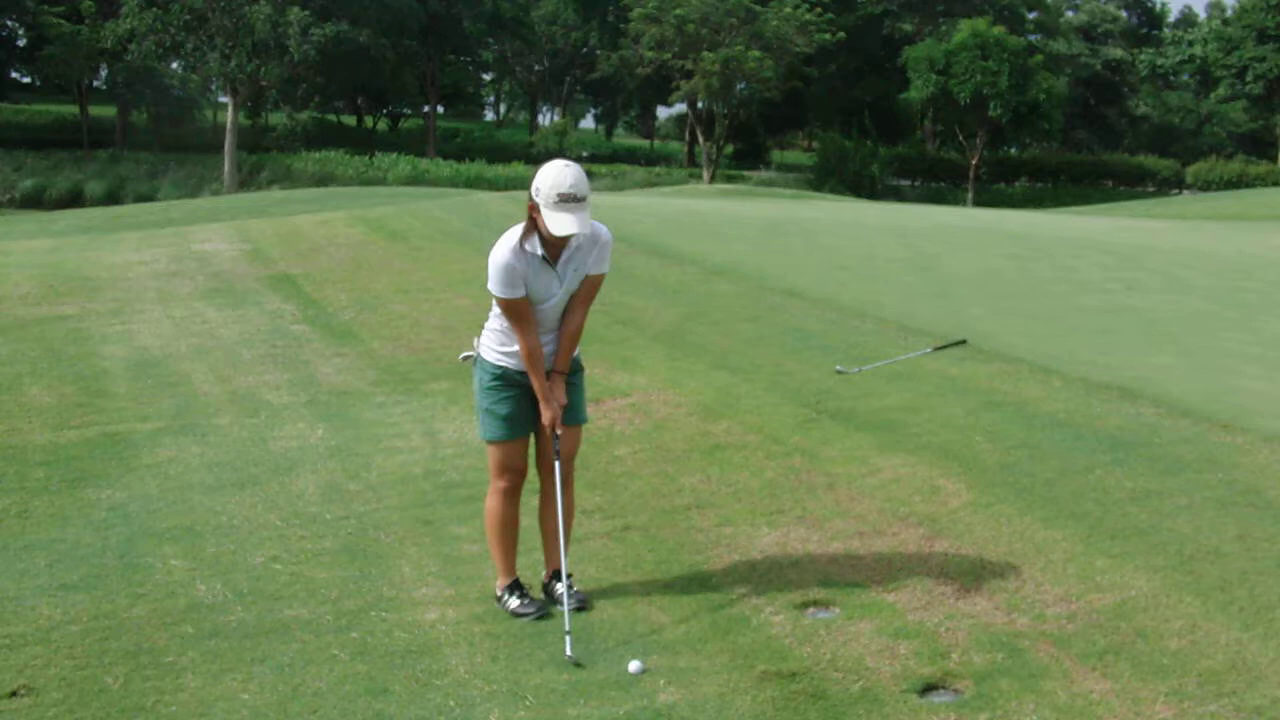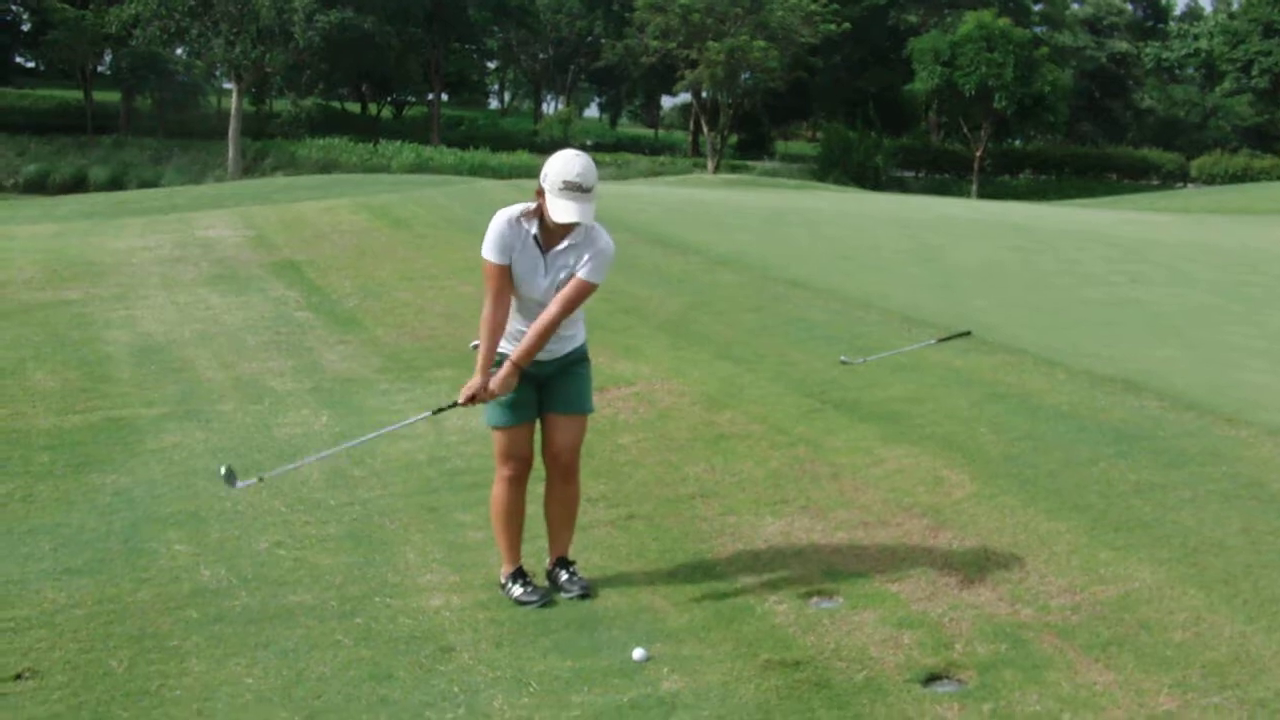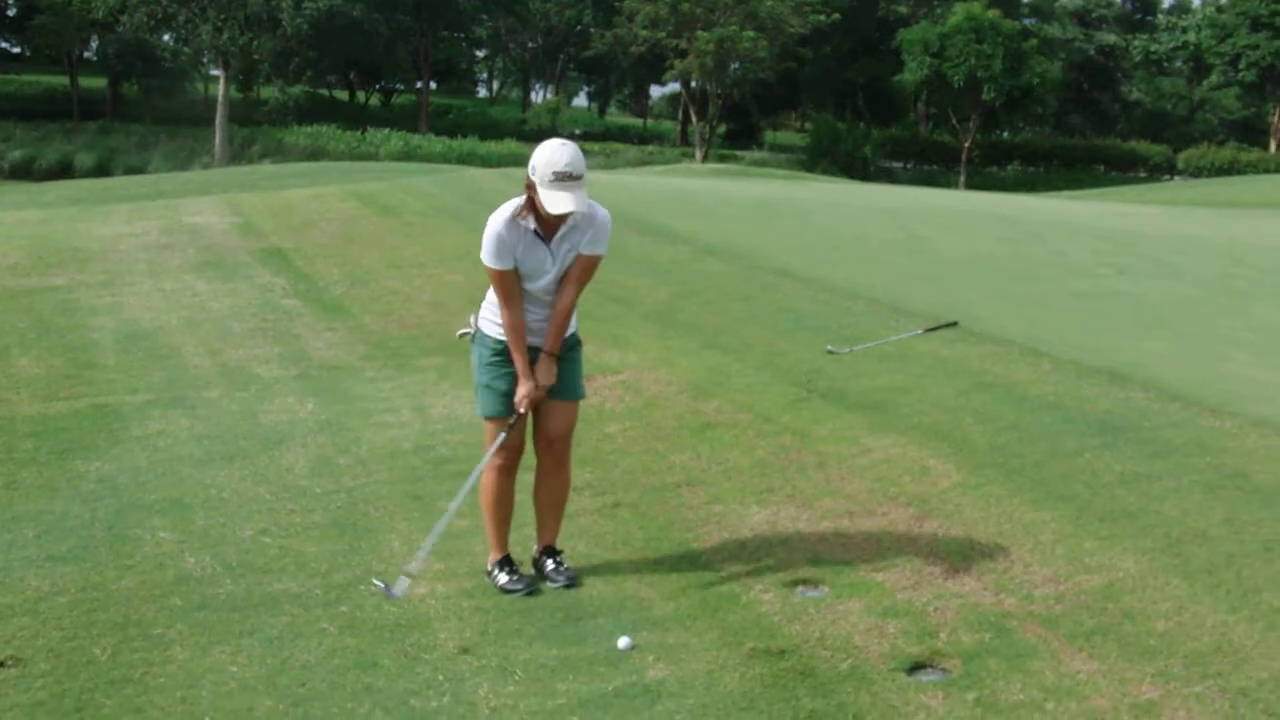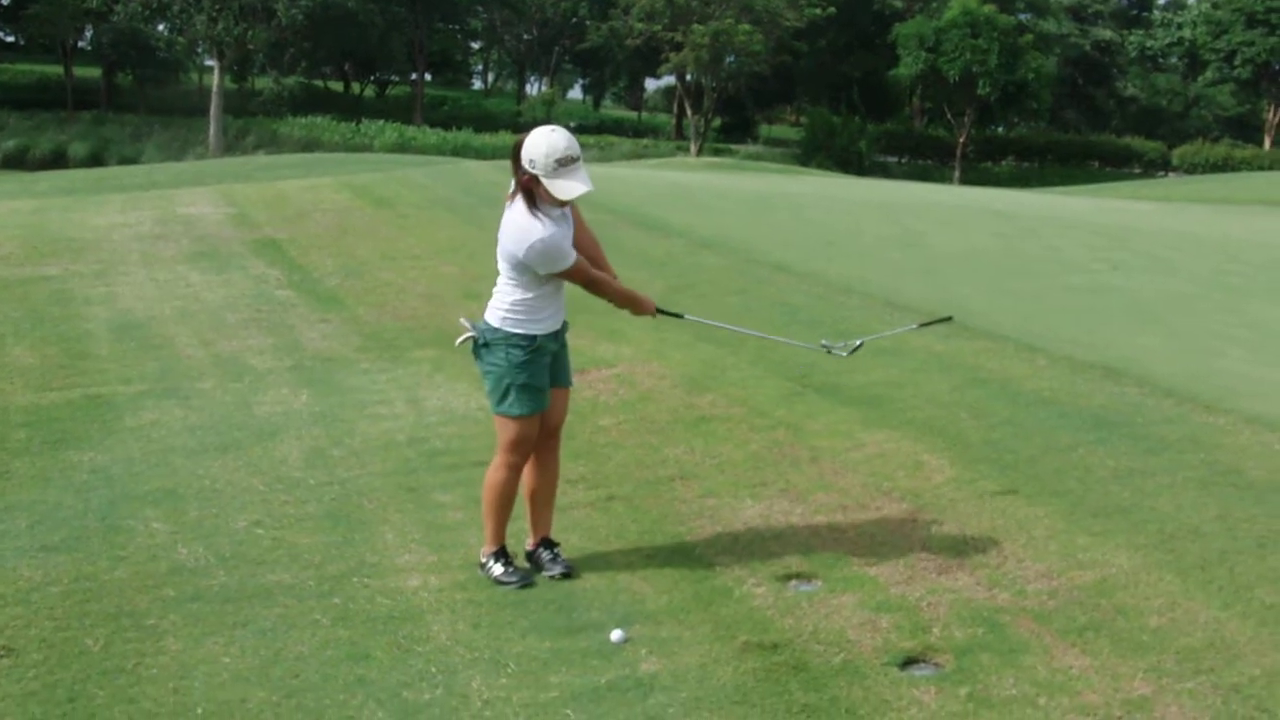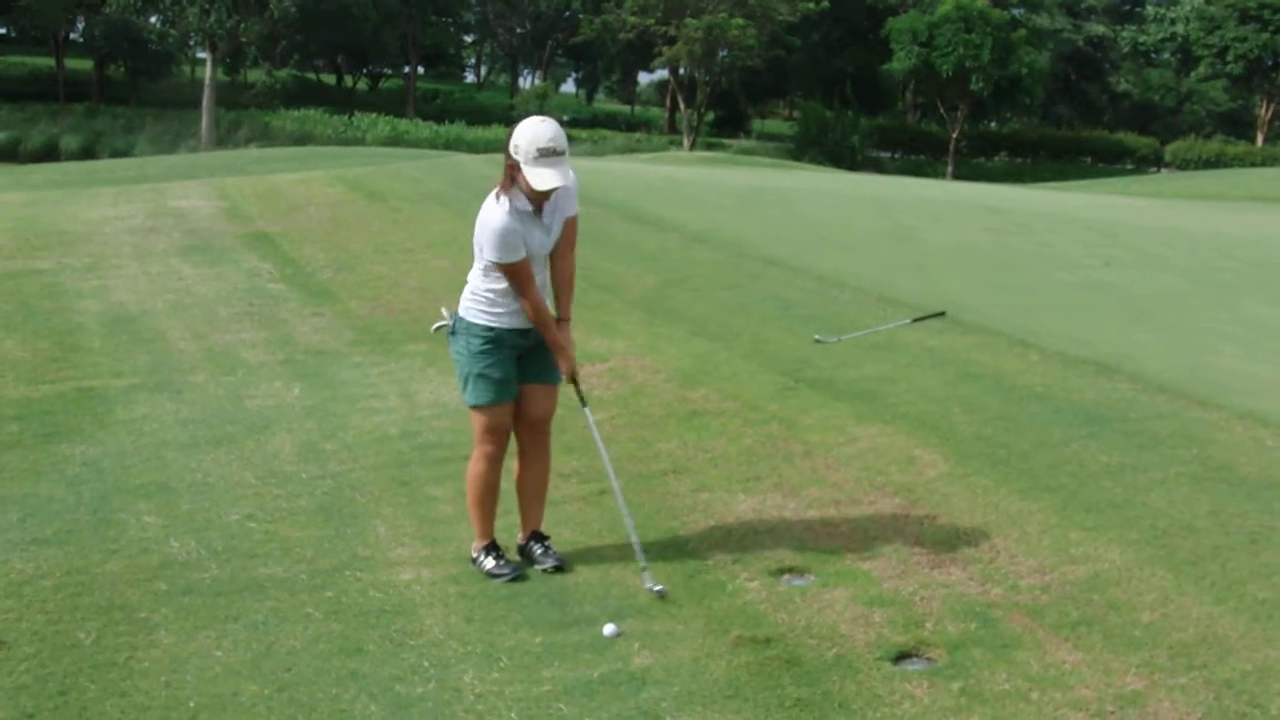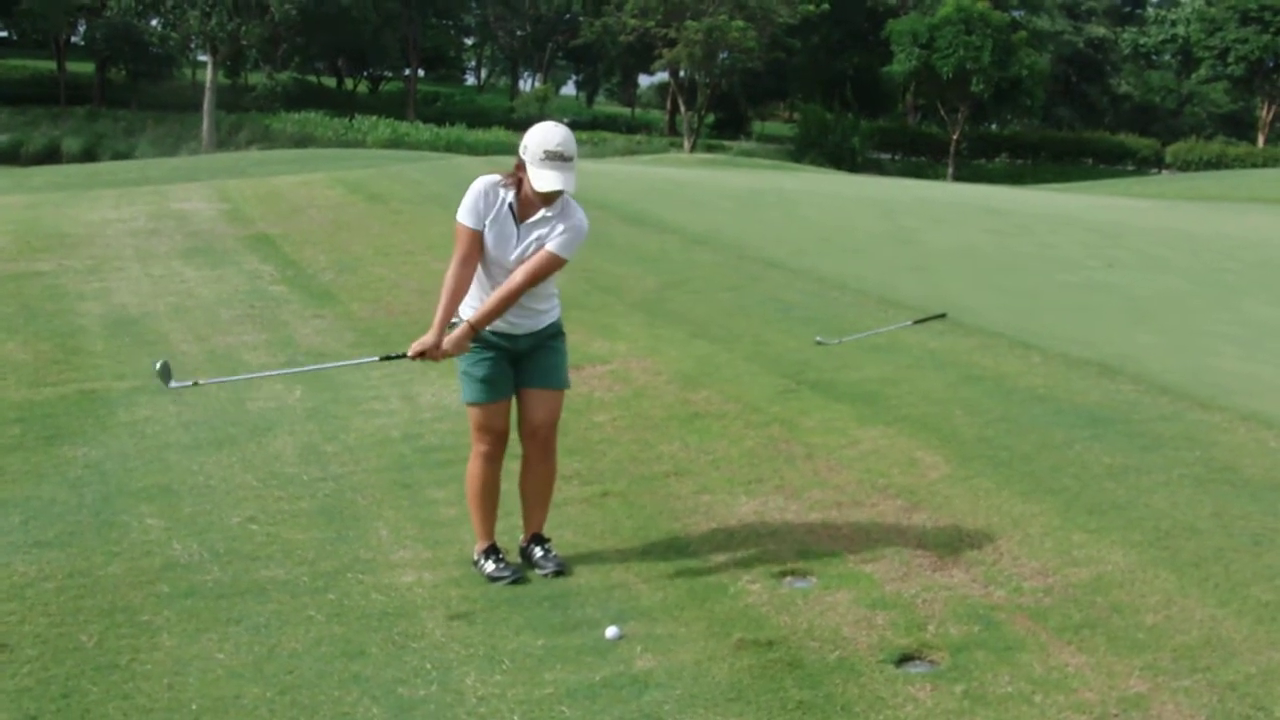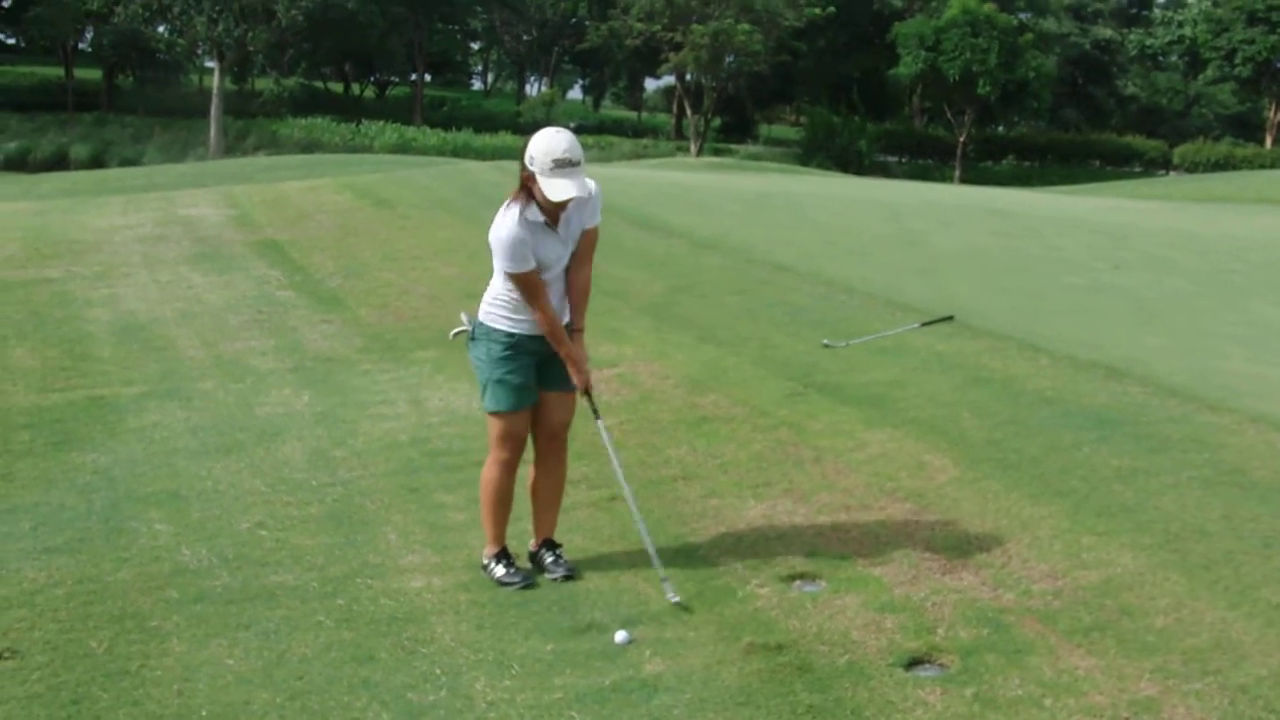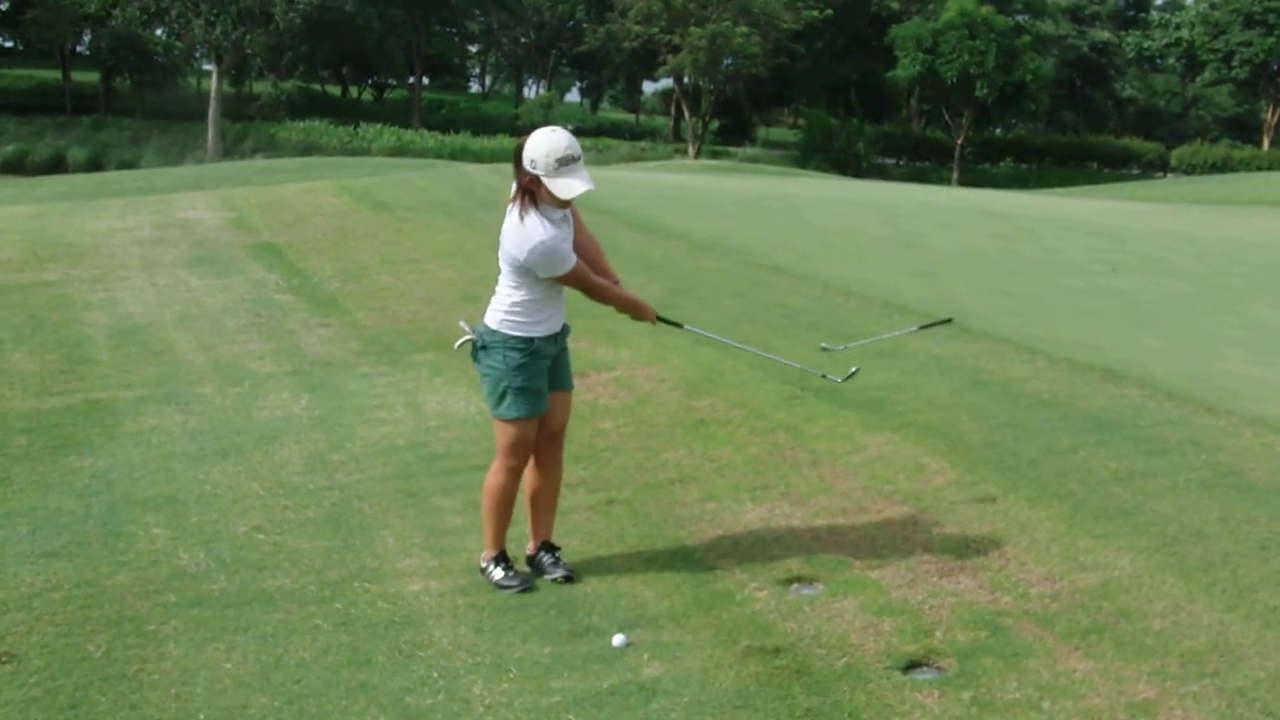
dt=0.4s
person 1, frame 1
left shoulder: (598, 240)
right shoulder: (508, 255)
left elbow: (575, 315)
right elbow: (526, 334)
left wrist: (559, 378)
right wrist: (543, 398)
left hip: (562, 366)
right hip: (505, 370)
left knee: (560, 471)
right knee: (508, 478)
left ankle: (555, 574)
right ankle: (506, 583)
person 1, frame 2
left shoulder: (598, 246)
right shoulder: (508, 224)
left elbow: (556, 316)
right elbow: (496, 303)
left wrist: (509, 373)
right wrist: (482, 370)
left hip: (567, 360)
right hip: (507, 357)
left knee: (565, 463)
right knee: (513, 467)
left ankle: (560, 562)
right ankle: (511, 571)
person 1, frame 3
left shoulder: (596, 221)
right shoulder: (502, 227)
left elbow: (567, 298)
right elbow: (510, 308)
left wrist: (549, 359)
right wrist: (522, 375)
left hip: (557, 342)
right hip: (502, 346)
left knee: (556, 448)
right knee: (505, 454)
left ankle: (547, 550)
right ankle: (498, 559)
person 1, frame 4
left shoulder: (546, 185)
right shoulder: (538, 236)
left elbow: (581, 233)
right elbow: (590, 281)
left wrist: (621, 288)
right wrist: (635, 302)
left hip: (547, 333)
right hip: (514, 344)
left knee: (548, 438)
right knee: (515, 449)
left ankle: (540, 542)
right ankle: (492, 552)
person 1, frame 5
left shoulder: (566, 187)
right shoulder: (500, 219)
left elbow: (563, 259)
right elbow: (527, 293)
left wrist: (565, 324)
right wrist: (560, 348)
left hip: (533, 327)
right hip: (486, 332)
left knee: (537, 431)
right knee: (492, 445)
left ankle: (532, 536)
right ankle: (483, 545)
person 1, frame 6
left shoulder: (572, 223)
right shoulder: (484, 192)
left elbow: (520, 284)
right elbow: (463, 264)
left wrist: (466, 332)
right wrist: (439, 329)
left hip: (541, 335)
right hip: (485, 337)
left knee: (541, 438)
right knee: (490, 443)
left ankle: (534, 539)
right ankle: (484, 548)
person 1, frame 7
left shoulder: (589, 196)
right shoulder: (511, 230)
left elbow: (580, 271)
right elbow: (539, 306)
left wrist: (576, 337)
right wrist: (575, 362)
left hip: (555, 336)
right hip: (505, 339)
left knee: (555, 441)
right knee: (507, 448)
left ankle: (544, 543)
right ankle: (494, 552)
person 1, frame 8
left shoulder: (552, 191)
right shoulder: (540, 239)
left elbow: (582, 237)
right elbow: (590, 286)
left wrist: (620, 289)
right wrist: (637, 306)
left hip: (549, 337)
right hip: (513, 346)
left knee: (551, 442)
right knee: (515, 454)
left ankle: (541, 545)
right ankle: (492, 556)
